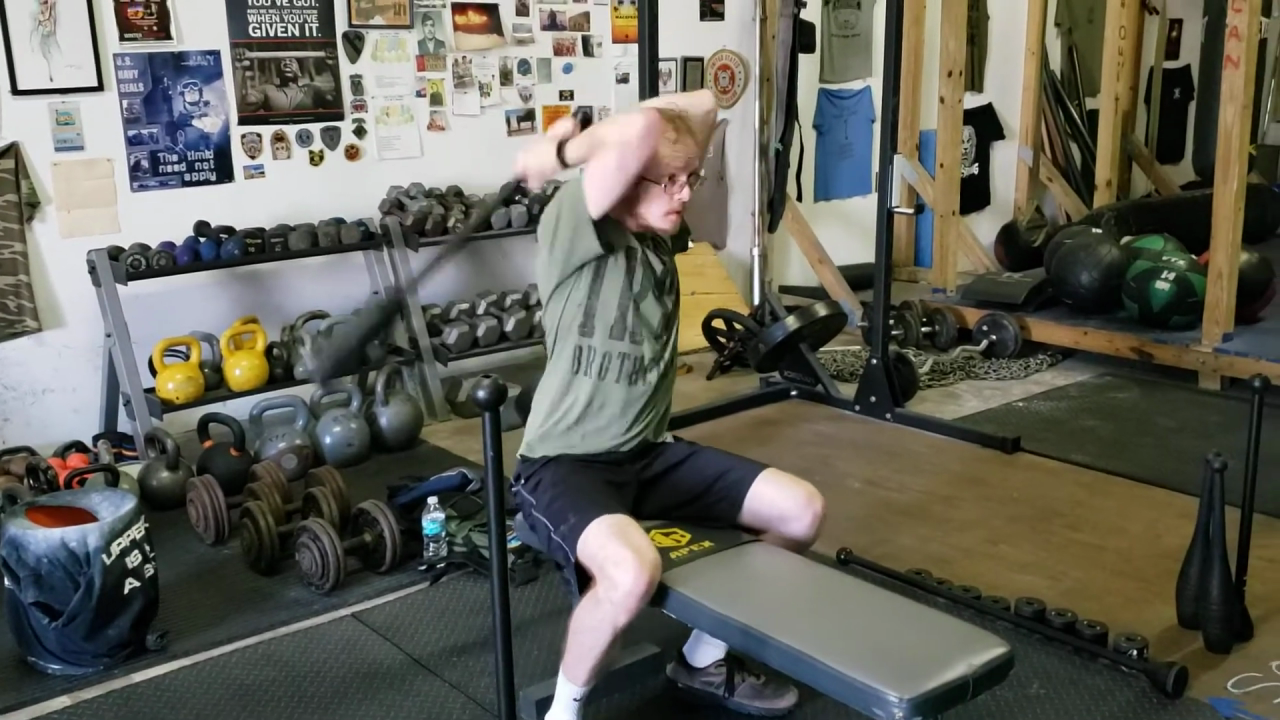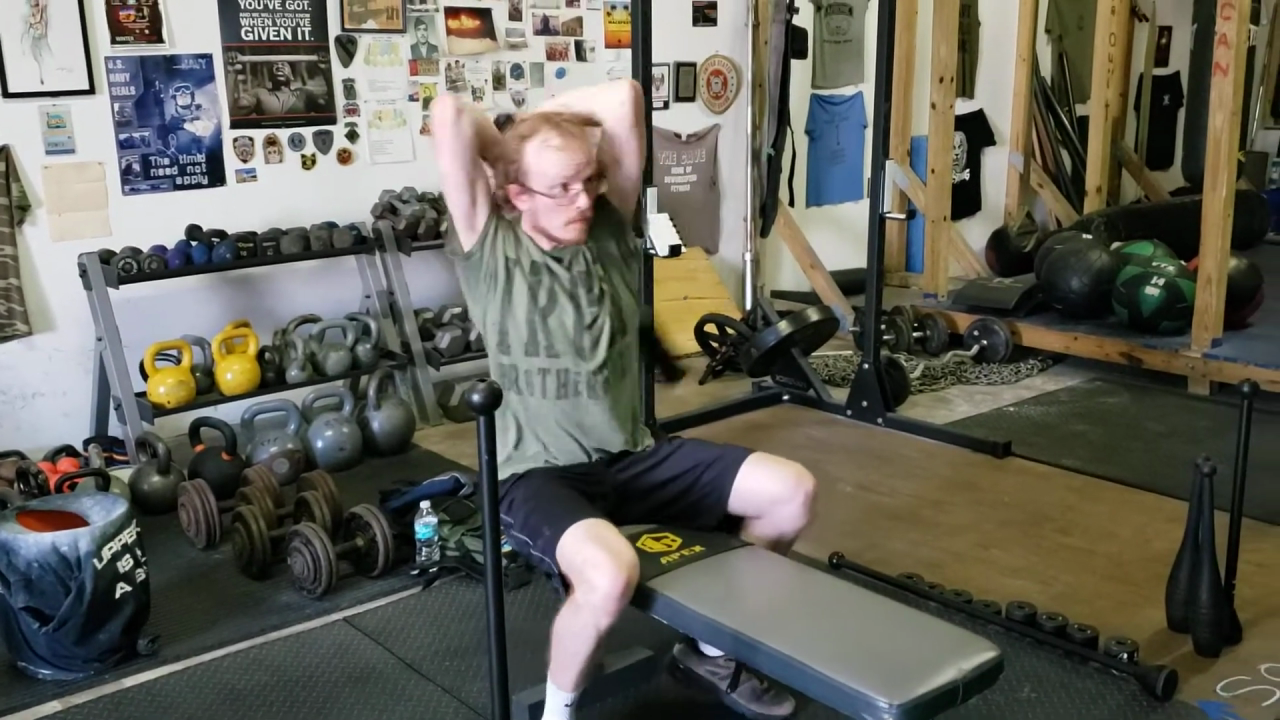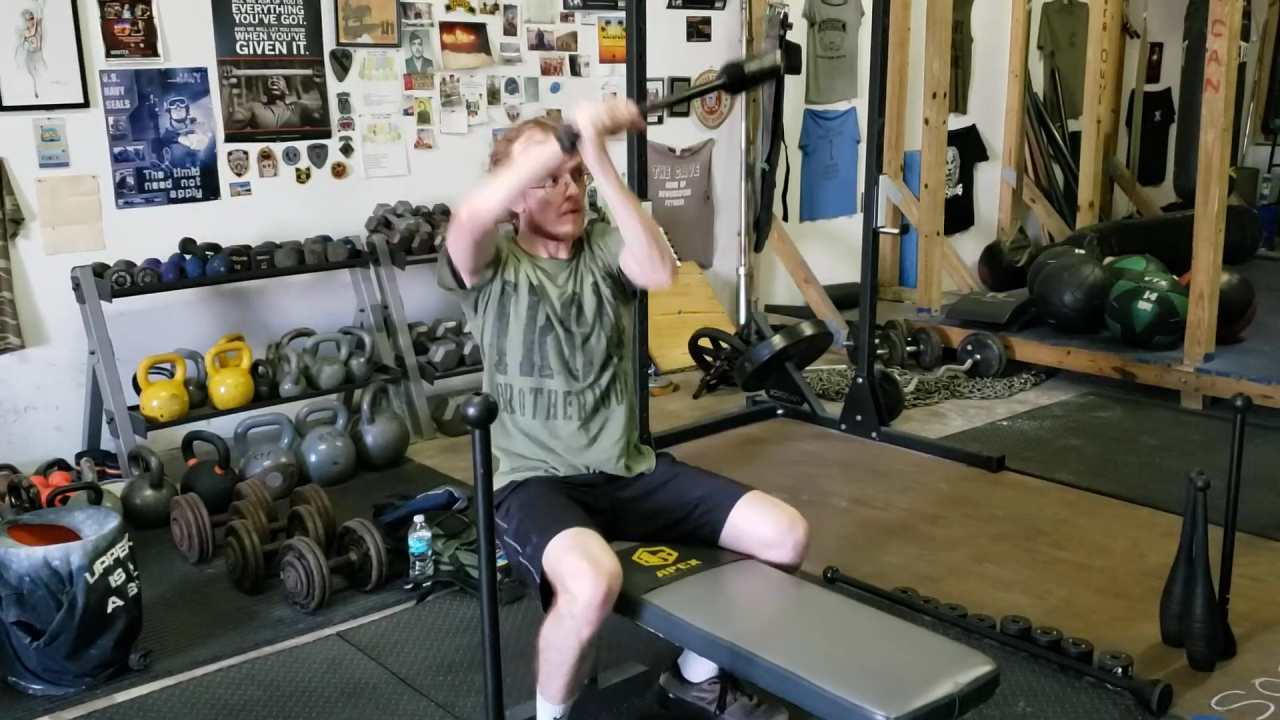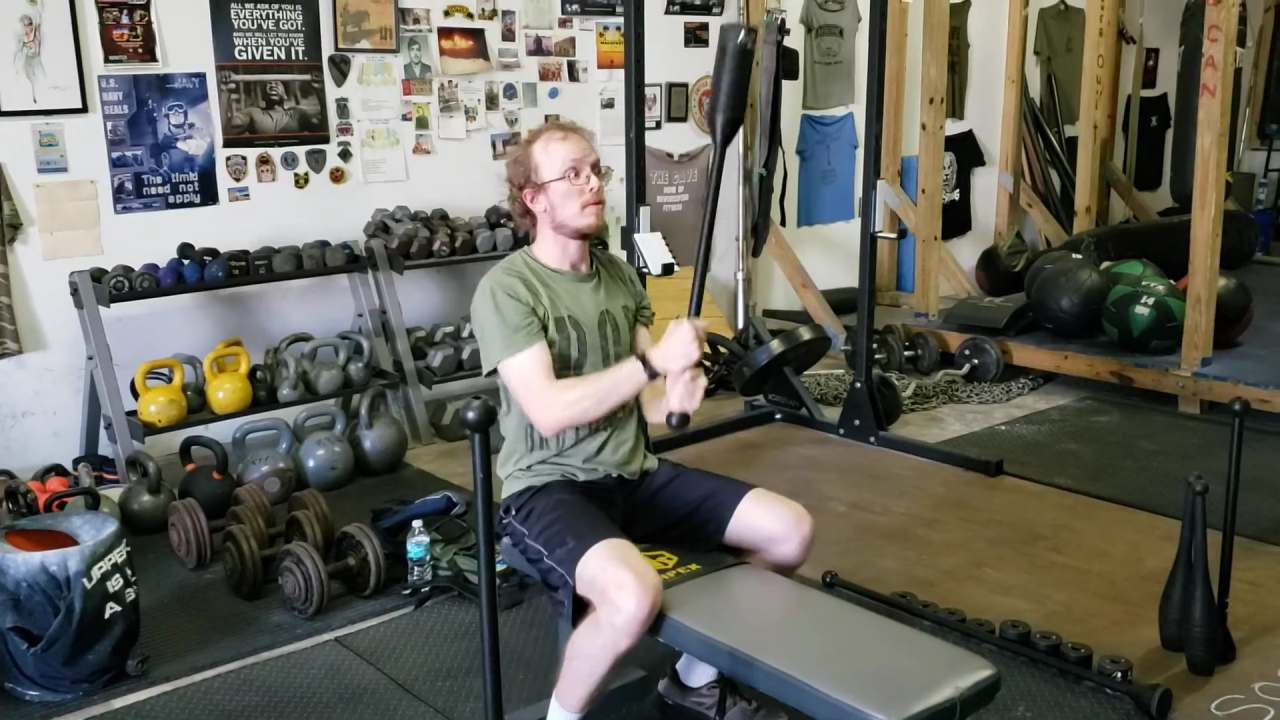
dt=0.3s
person 1, frame 1
left shoulder: (650, 219)
right shoulder: (575, 218)
left elbow: (698, 108)
right elbow: (641, 130)
left wrist: (572, 135)
right wrist: (573, 147)
left hip: (648, 451)
right hip: (565, 460)
left knee: (802, 510)
right knee: (631, 572)
left ankle: (705, 657)
person 1, frame 2
left shoulder: (608, 230)
right shoulder: (487, 248)
left elbow: (624, 102)
right elbow: (449, 115)
left wrist: (559, 111)
right wrist: (519, 137)
left hip: (633, 455)
right hip: (539, 474)
left knee: (791, 491)
right knee: (610, 575)
left ankle: (713, 647)
person 1, frame 3
left shoulder: (606, 248)
right shoulder: (488, 263)
left elbow: (660, 274)
right elbow: (467, 218)
left wrist: (597, 156)
right wrist: (565, 133)
left hip: (631, 470)
right hip: (538, 485)
left knee: (785, 536)
right knee: (590, 585)
person 1, frame 4
left shoulder: (618, 274)
right shoulder: (506, 289)
left elbow: (647, 388)
right elbow: (549, 411)
left wrist: (674, 391)
right wrist: (651, 363)
left hip: (633, 474)
right hip: (547, 488)
left knee: (790, 530)
right knee: (632, 594)
